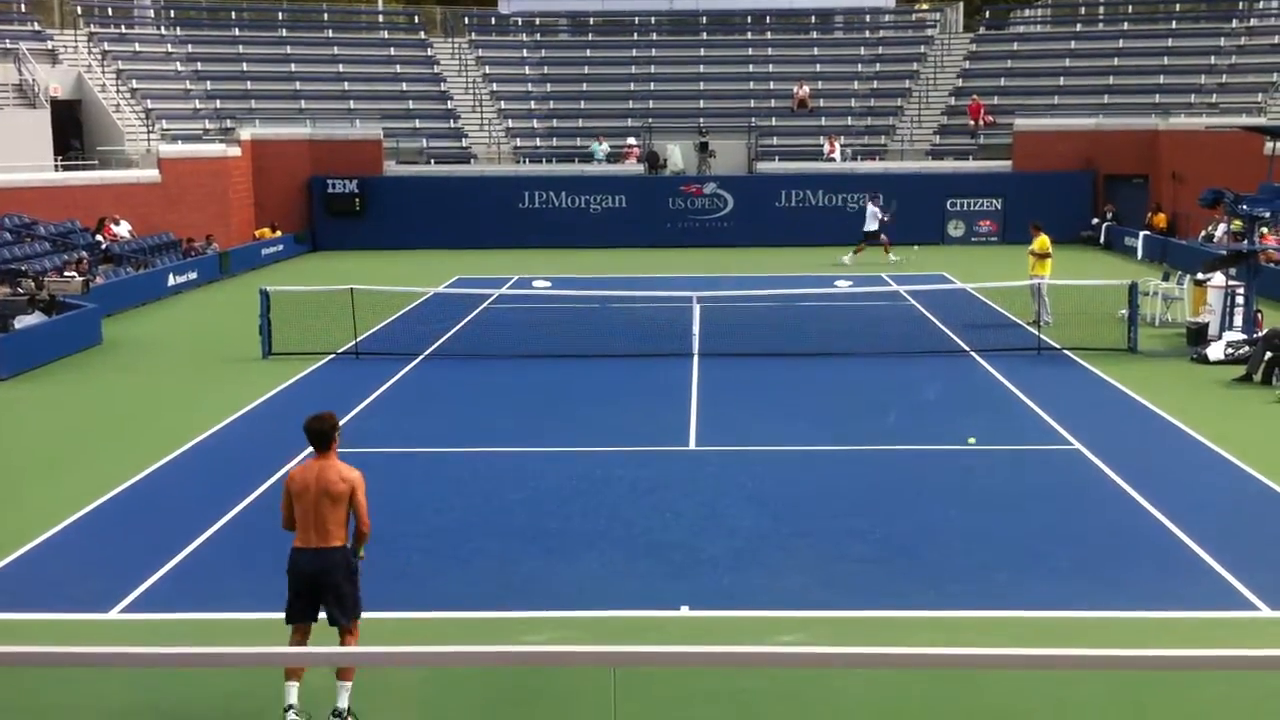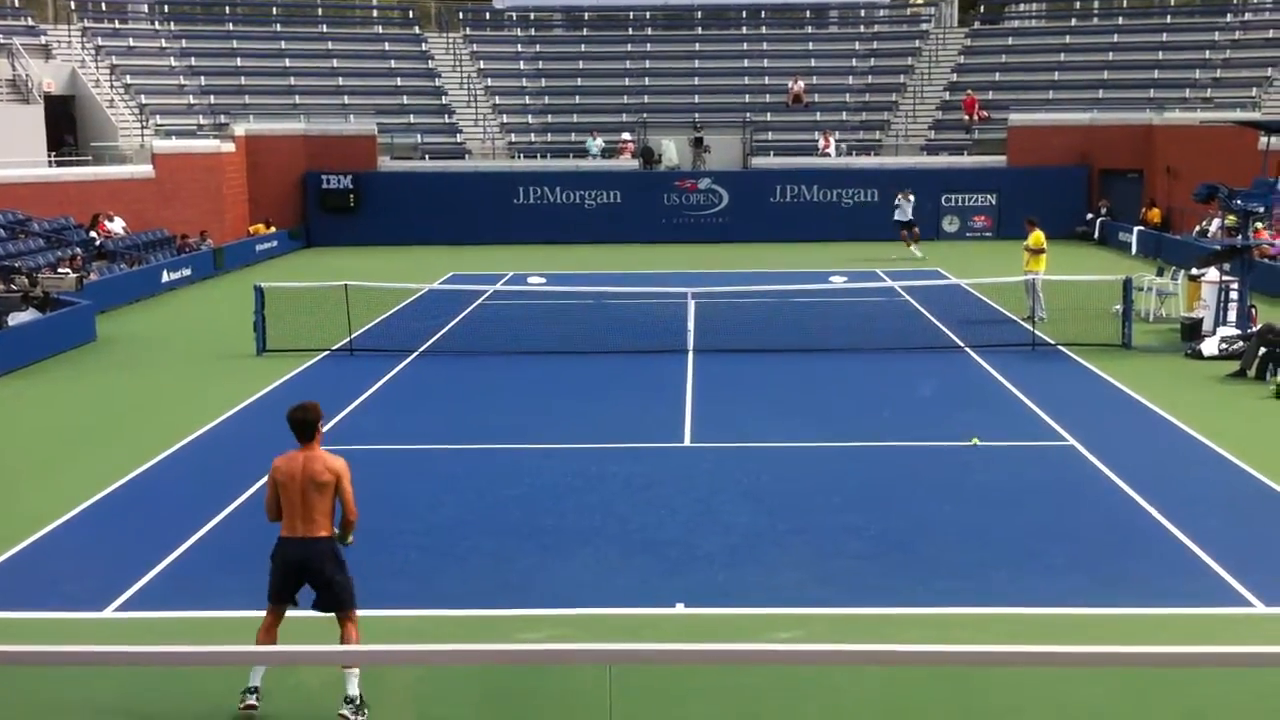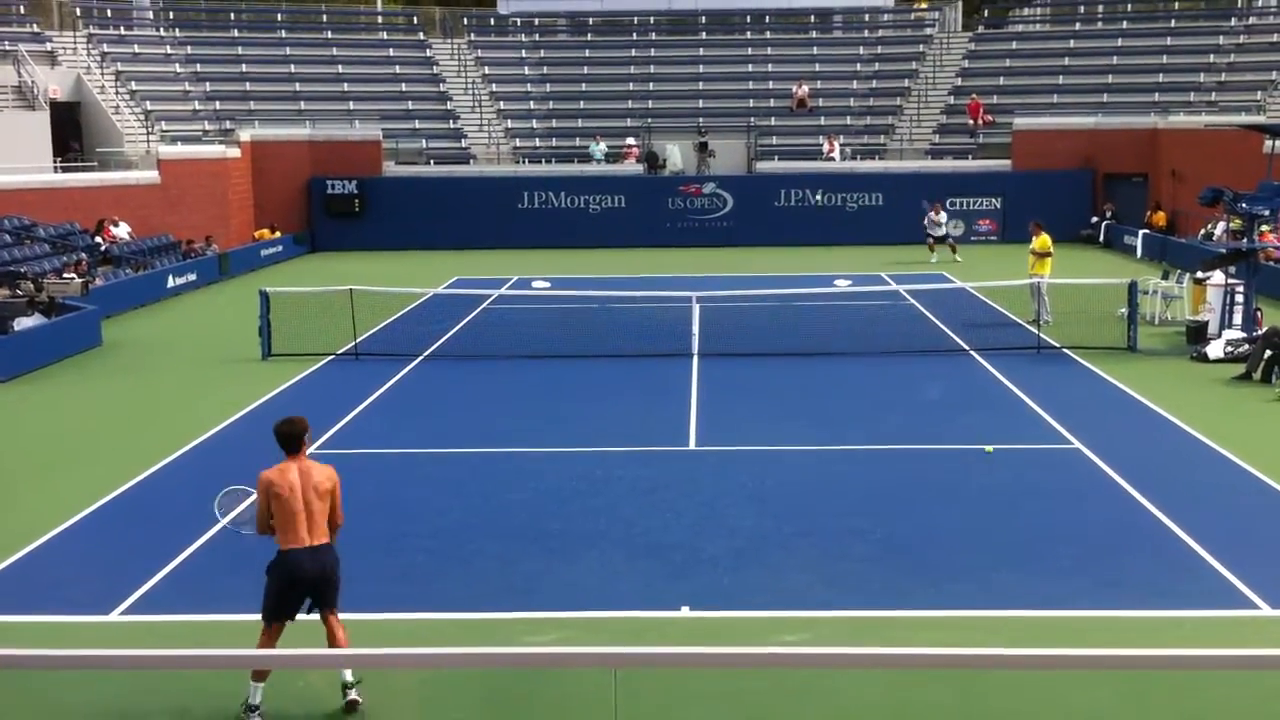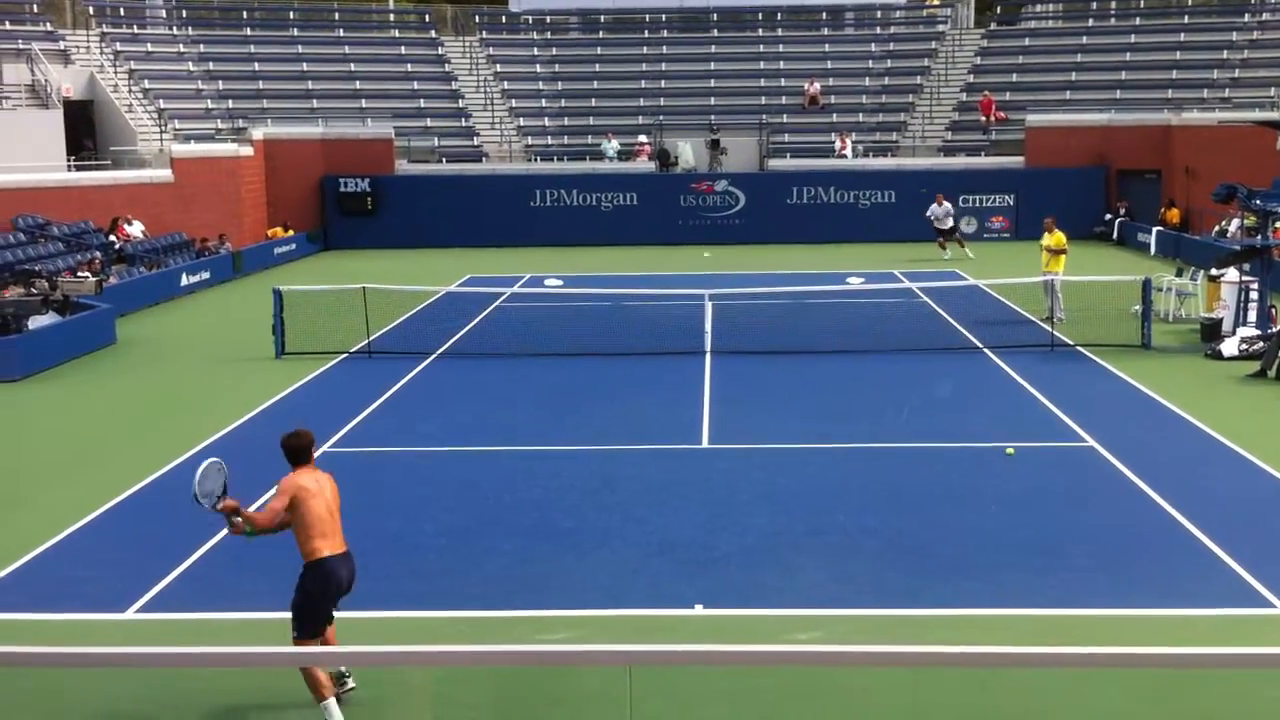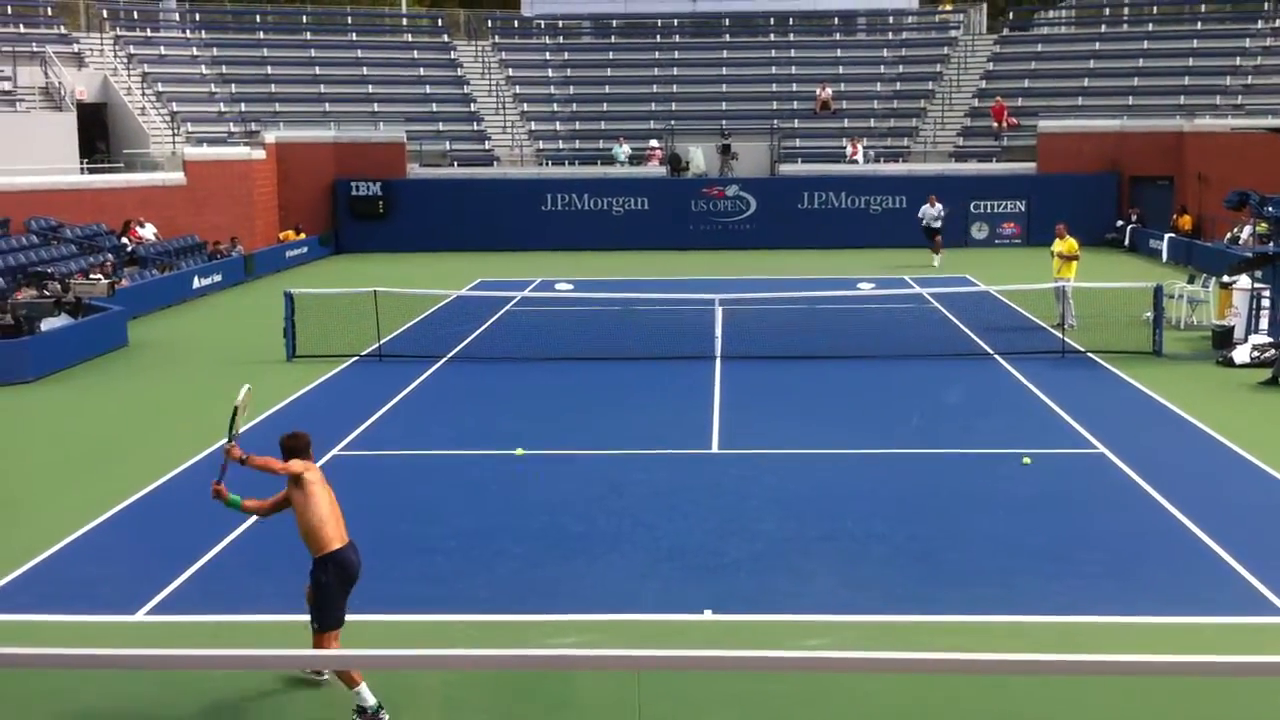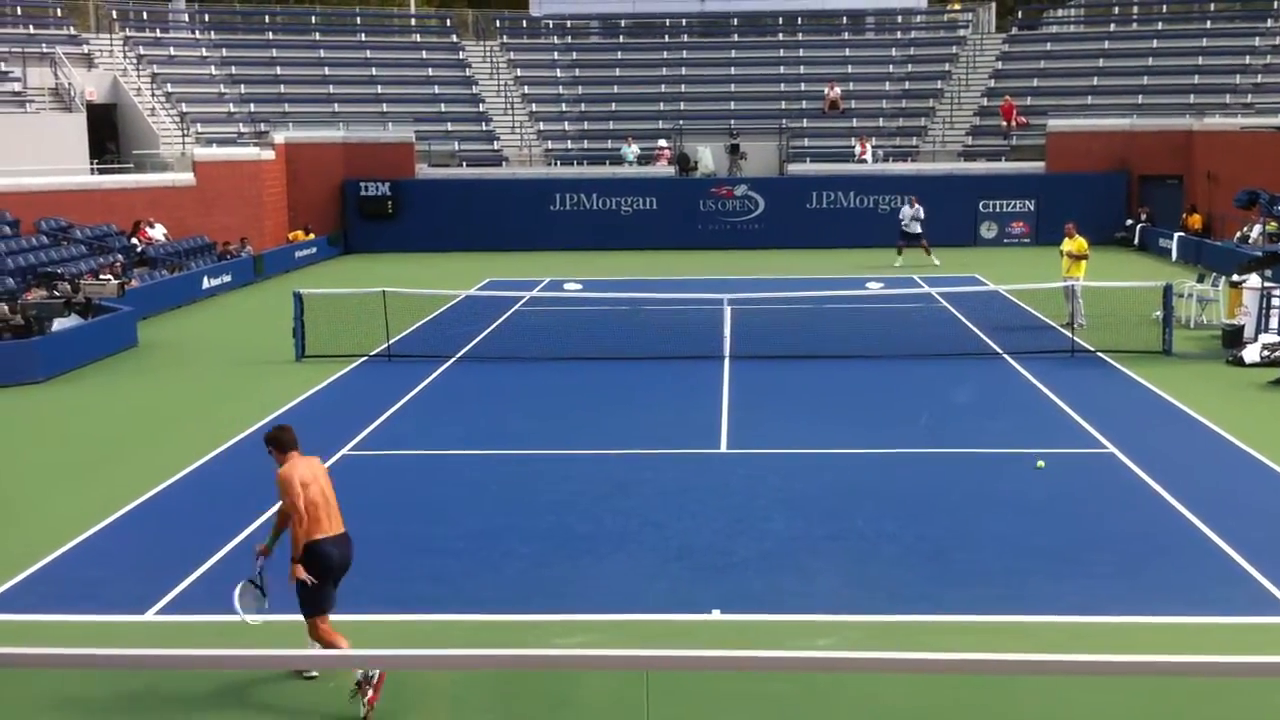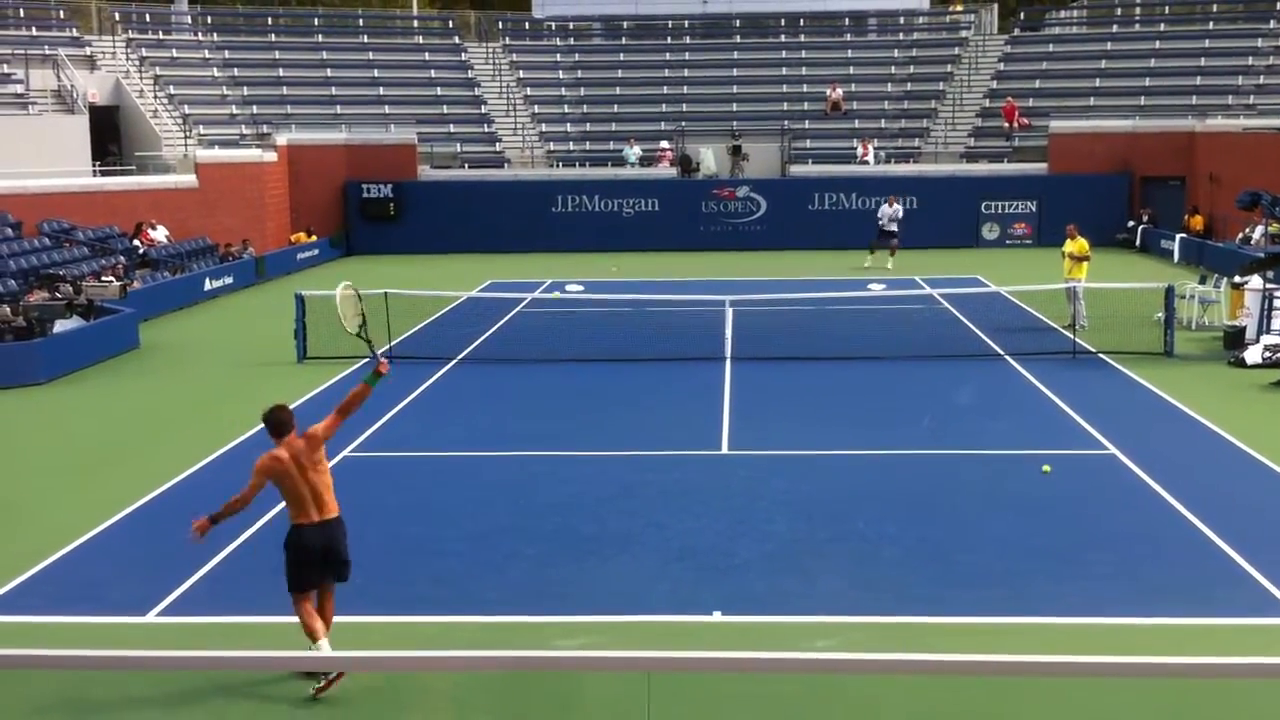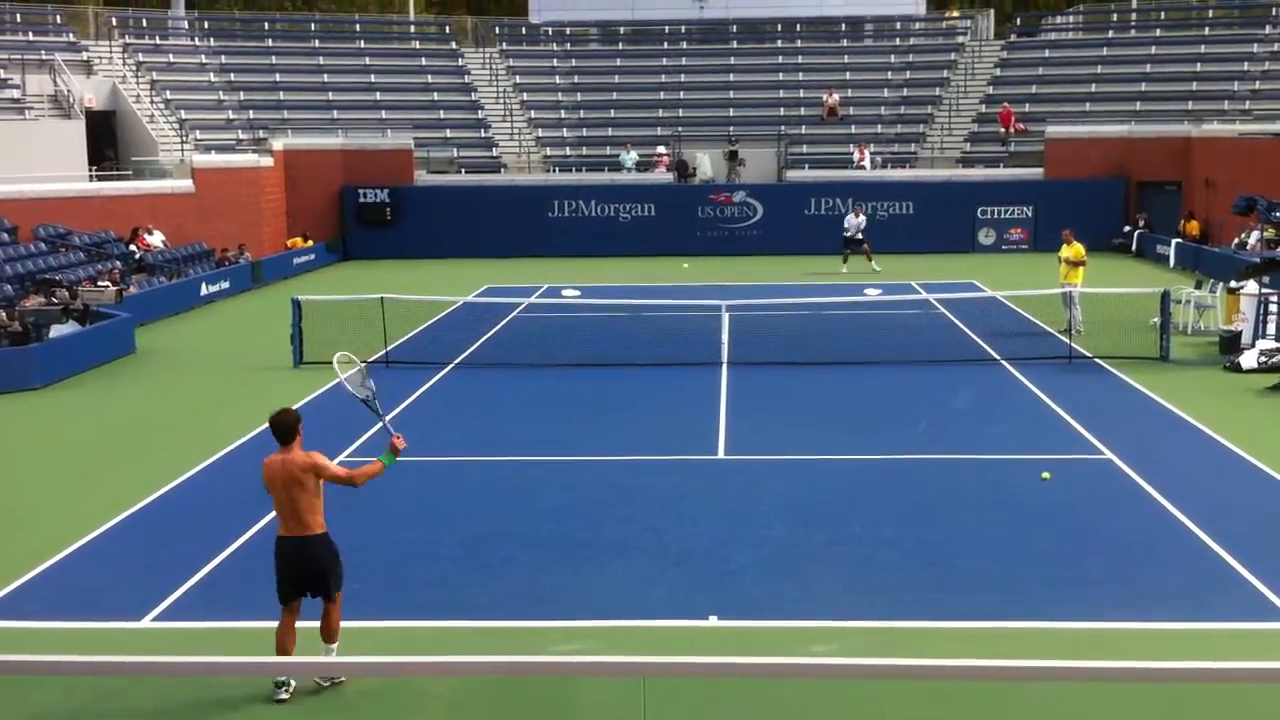
dt=0.3s
person 1, frame 1
left shoulder: (294, 476)
right shoulder: (350, 476)
left elbow: (288, 524)
right elbow: (364, 526)
right wrist: (356, 550)
left hip: (301, 559)
right hip: (335, 559)
left knee: (299, 635)
right knee: (348, 633)
person 1, frame 2
left shoulder: (277, 466)
right shoulder: (335, 465)
left elbow: (273, 514)
right elbow: (350, 515)
right wrist: (344, 536)
left hip: (286, 549)
right hip: (321, 551)
left knee: (272, 617)
right knee: (348, 621)
left ankle: (252, 691)
person 1, frame 3
left shoulder: (268, 478)
right shoulder: (328, 474)
left elbow: (262, 528)
left hip: (287, 562)
right hip: (323, 556)
left knee: (270, 633)
right knee: (331, 617)
right ankle: (348, 688)
person 1, frame 4
left shoulder: (292, 483)
right shoulder: (327, 480)
left elbow: (263, 522)
left wrist: (236, 510)
right wrist: (247, 528)
left hip: (322, 570)
right hip: (345, 564)
left knee: (304, 650)
right knee: (317, 622)
right ankle: (341, 678)
person 1, frame 5
left shoulder: (299, 468)
right shoulder: (297, 485)
left elbow: (278, 467)
right elbow: (263, 507)
left wrist: (242, 458)
right wrist: (230, 498)
left hip: (334, 562)
right hip: (345, 555)
left knee: (325, 644)
right knee: (314, 597)
right ankle: (320, 666)
person 1, frame 6
left shoulder: (285, 474)
right shoulder: (314, 464)
left elbow: (298, 518)
left wrist: (295, 560)
right wrist: (269, 544)
left hip: (318, 551)
right hip: (343, 543)
left knee: (319, 626)
right knee: (319, 608)
left ankle: (367, 674)
person 1, frame 7
left shoulder: (268, 462)
right shoulder: (312, 440)
left elbow: (242, 500)
right elbow: (344, 410)
left wrist: (211, 520)
right wrist: (374, 377)
left hip: (304, 535)
right hip: (334, 528)
left knee: (304, 603)
right knee: (325, 596)
right ankle: (319, 656)
person 1, frame 8
left shoulder: (268, 465)
right shoulder: (310, 460)
right elbow: (353, 479)
right wrist: (390, 454)
left hip: (285, 546)
right hip: (316, 544)
left knee: (289, 612)
right knee: (332, 603)
left ankle: (282, 682)
